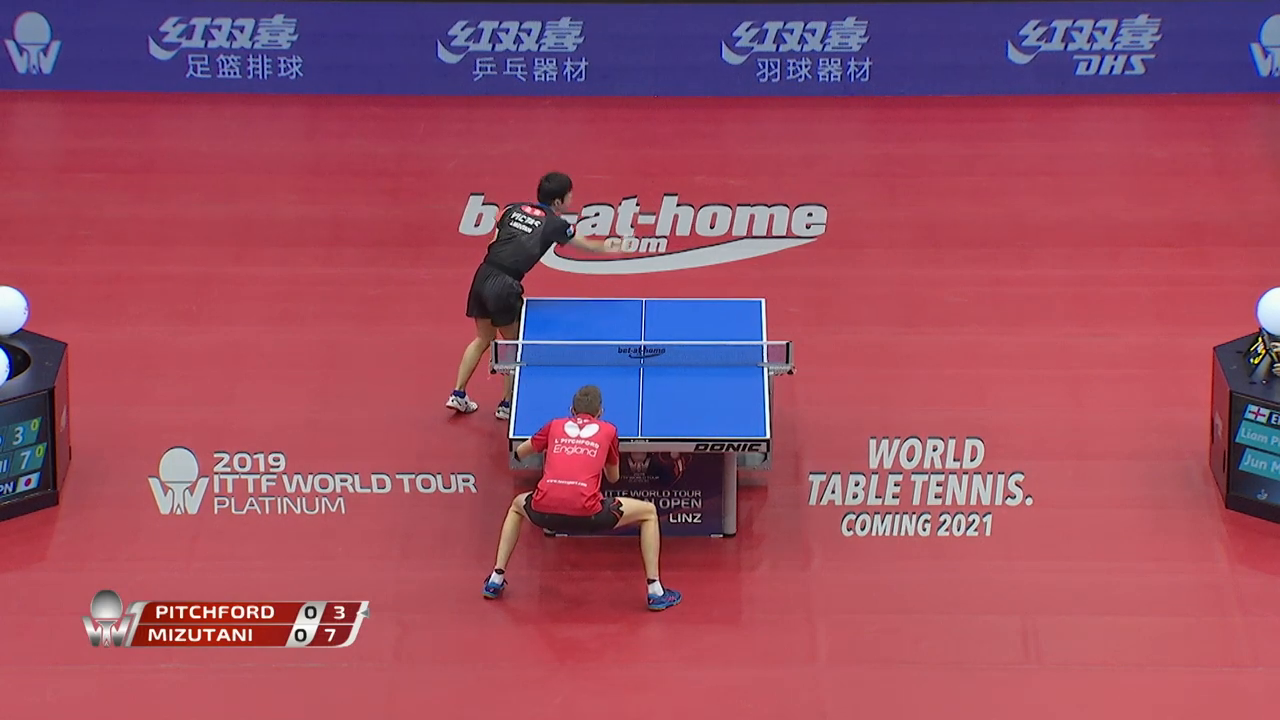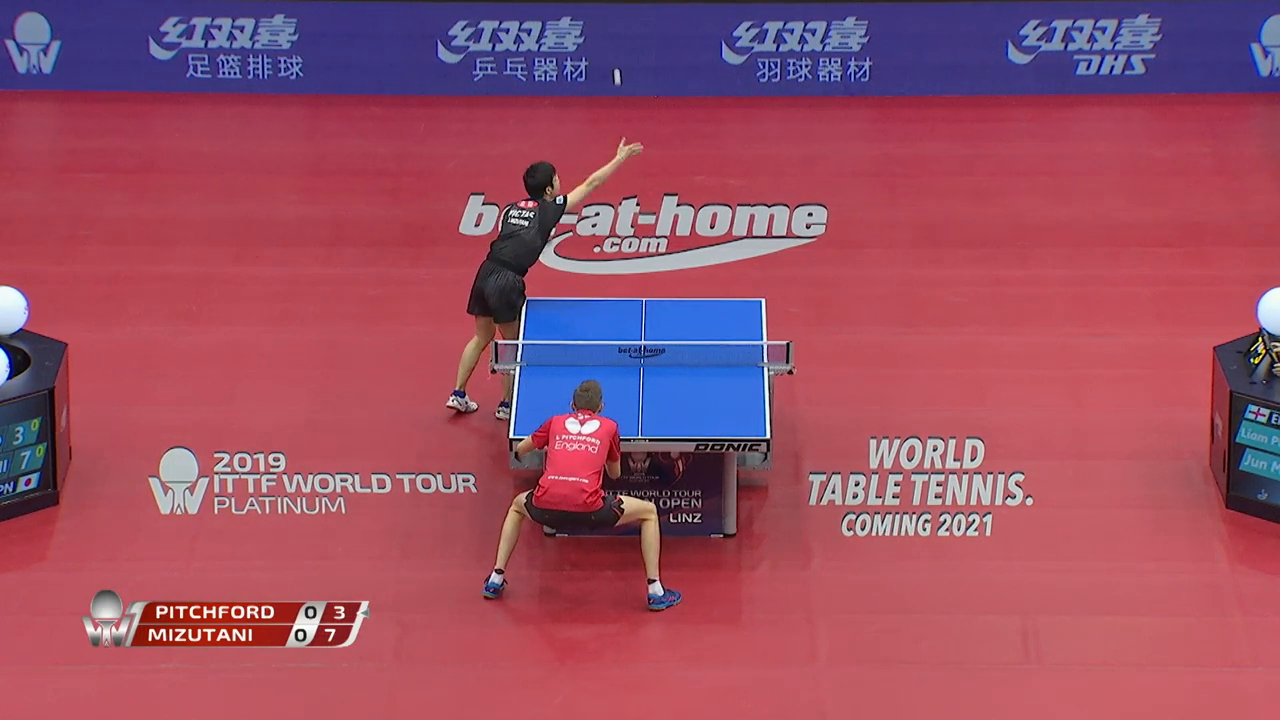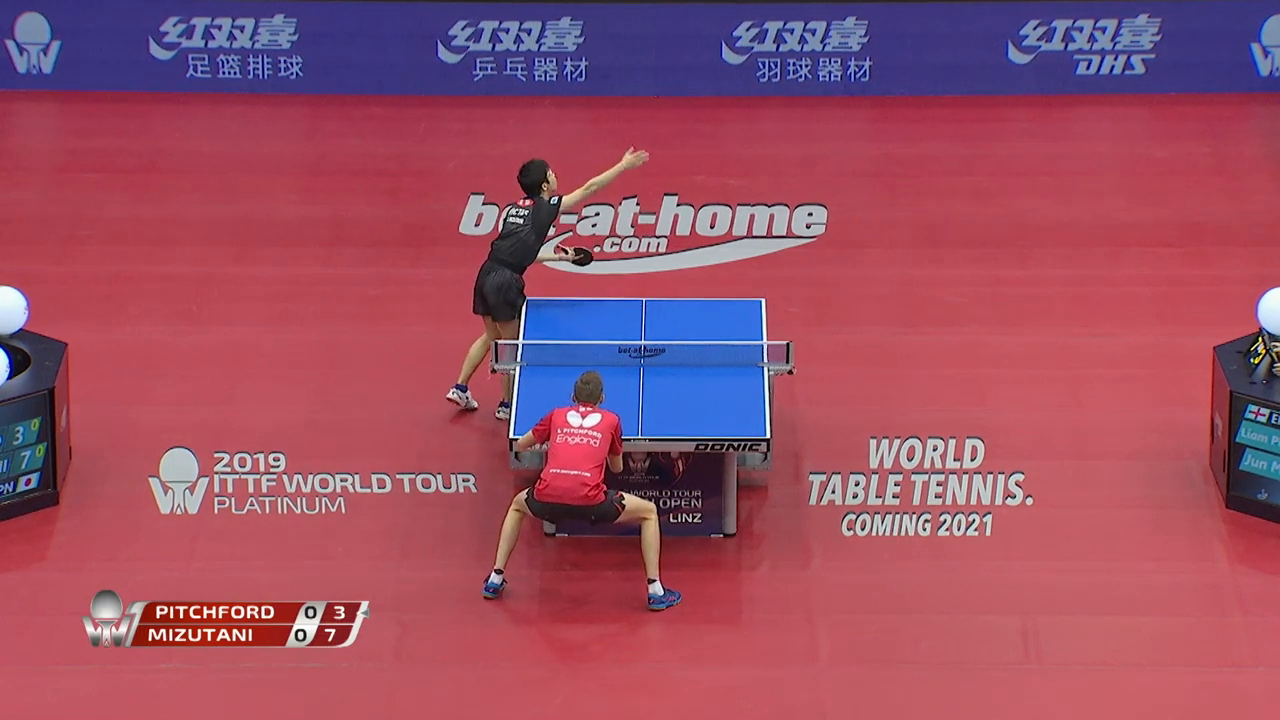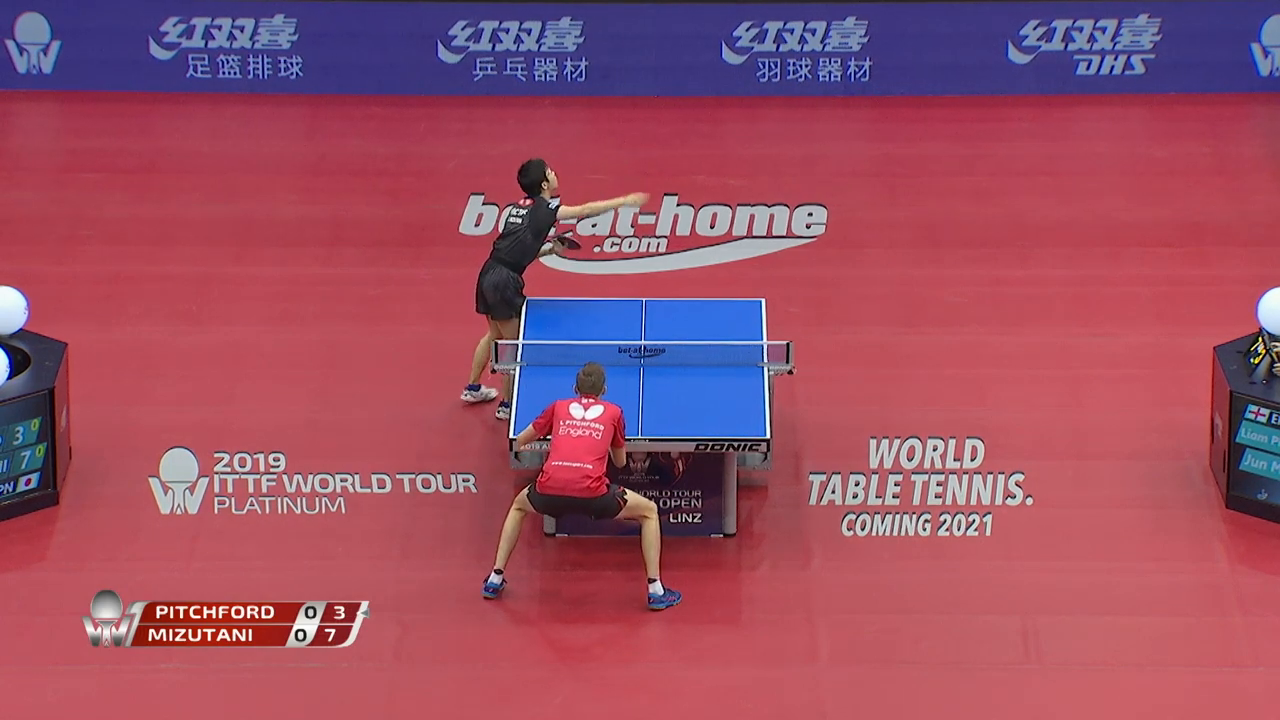
dt=0.2s
person 1, frame 1
left shoulder: (514, 210)
right shoulder: (555, 225)
left elbow: (495, 242)
right elbow: (586, 246)
right wrist: (608, 248)
left hip: (483, 277)
right hip: (504, 288)
left knee: (483, 340)
left ankle: (458, 396)
right ankle: (507, 405)
person 1, frame 2
left shoulder: (511, 209)
right shoulder: (549, 210)
right elbow: (590, 184)
right wrist: (620, 158)
left hip: (486, 273)
right hip: (506, 282)
left knee: (482, 337)
right knee: (513, 344)
left ankle: (458, 395)
right ankle: (507, 404)
person 1, frame 3
left shoulder: (515, 208)
right shoulder: (544, 208)
right elbow: (587, 190)
left wrist: (555, 256)
right wrist: (623, 165)
left hip: (487, 273)
right hip: (505, 281)
left knee: (489, 336)
left ankle: (460, 389)
right ankle: (507, 405)
person 1, frame 4
left shoulder: (520, 207)
right shoulder: (542, 209)
right elbow: (582, 212)
left wrist: (548, 249)
right wrist: (624, 201)
left hip: (489, 273)
right hip: (505, 280)
left knee: (495, 334)
right knee: (514, 343)
left ankle: (474, 387)
right ankle: (507, 405)
person 2, frame 1
left shoulder: (555, 425)
right shoulder: (608, 430)
left elbow: (519, 452)
right elbow: (613, 477)
left hip: (545, 509)
right hip: (586, 512)
left knee: (517, 505)
right knee: (648, 513)
left ankle: (496, 579)
right ankle: (655, 591)
person 2, frame 2
left shoulder: (555, 422)
right shoulder: (609, 427)
left elbow: (520, 449)
right elbow: (615, 473)
left hip: (546, 506)
right hip: (588, 508)
left knee: (517, 505)
right knee: (649, 512)
left ankle: (495, 579)
right ankle: (655, 591)
person 2, frame 3
left shoulder: (557, 415)
right shoulder: (611, 420)
left elbow: (520, 445)
right elbow: (617, 468)
left hip: (548, 498)
right hip: (589, 501)
left knee: (517, 506)
right knee: (649, 513)
left ankle: (495, 579)
right ankle: (655, 591)
person 2, frame 4
left shoulder: (558, 407)
right shoulder: (614, 412)
left elbow: (520, 441)
right elbow: (620, 461)
left hip: (550, 490)
right hip: (591, 493)
left knee: (518, 506)
right knee: (649, 512)
left ankle: (495, 579)
right ankle: (655, 591)
